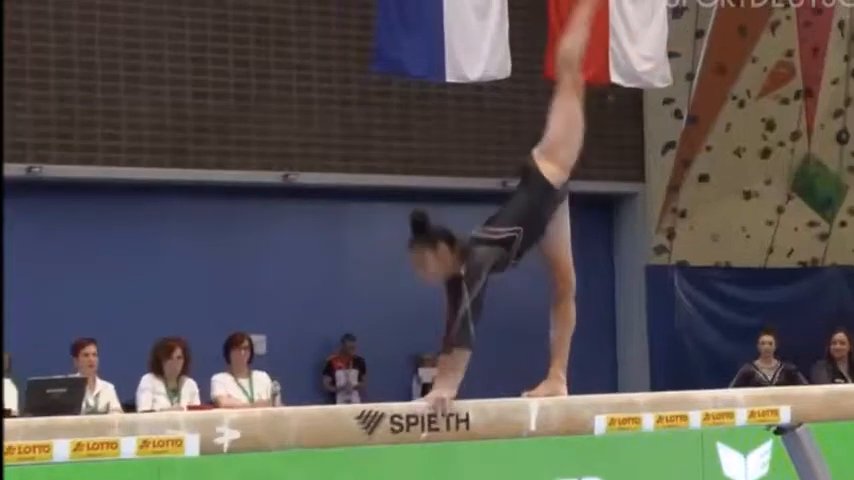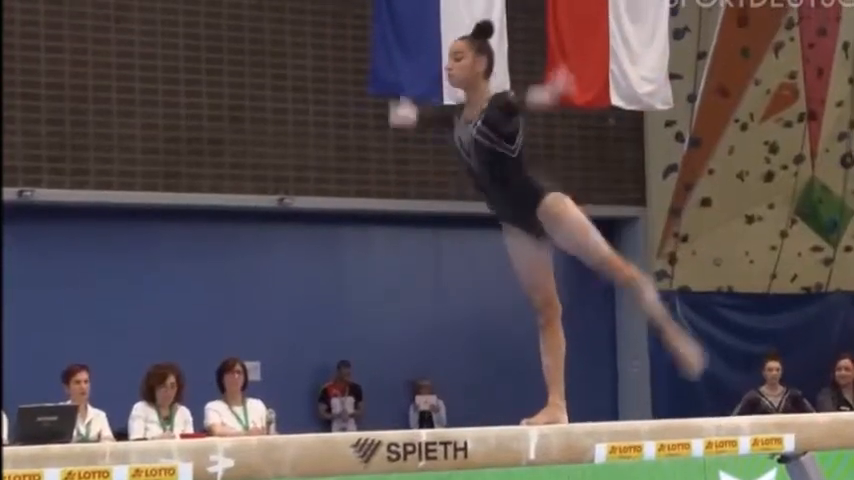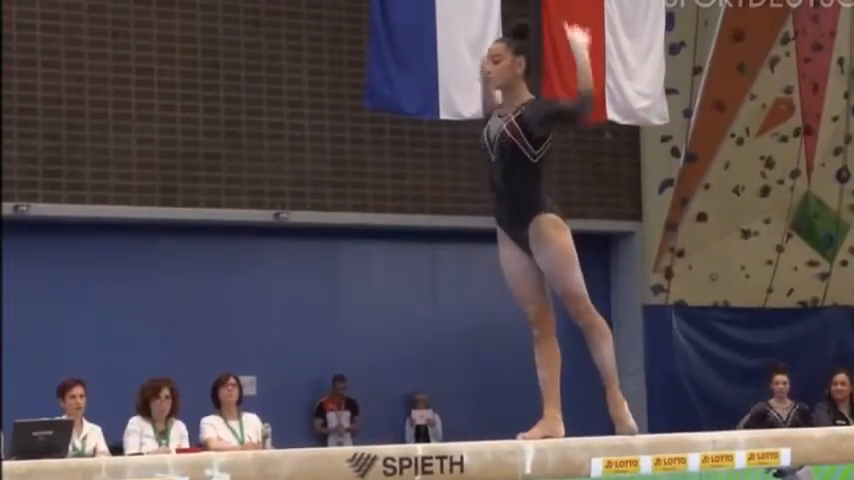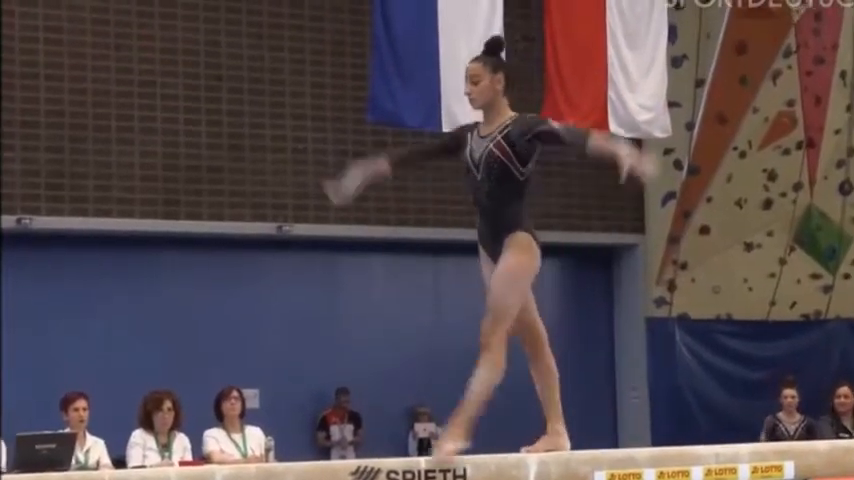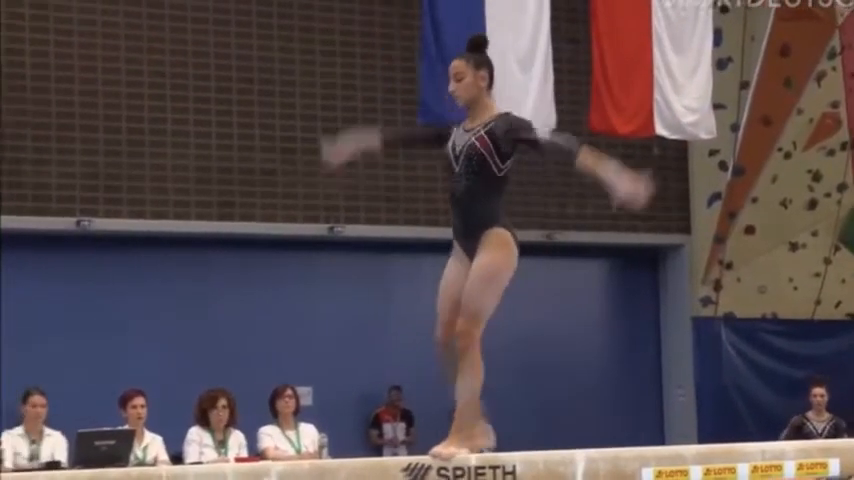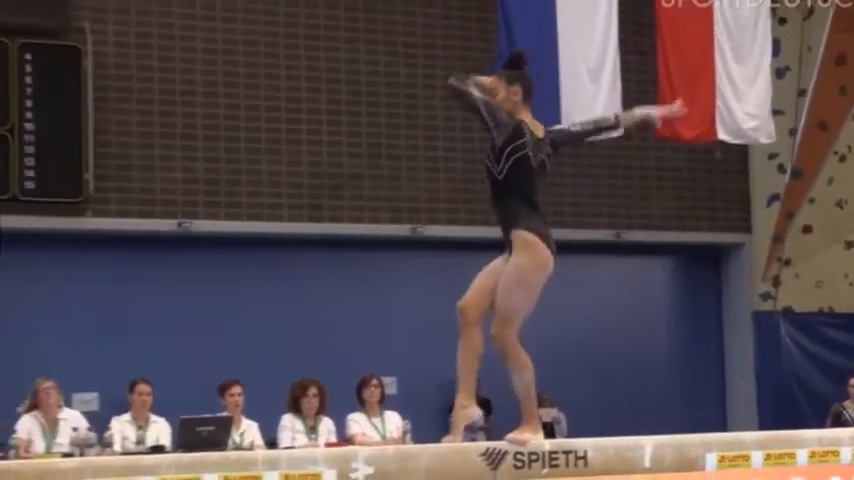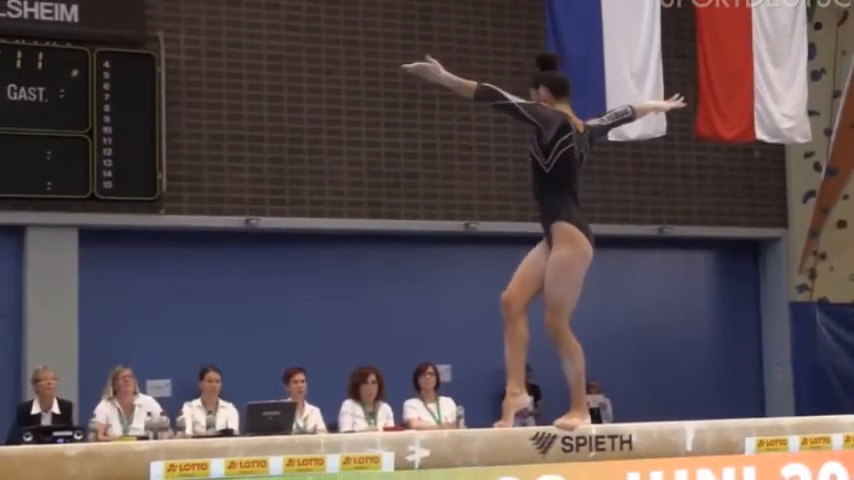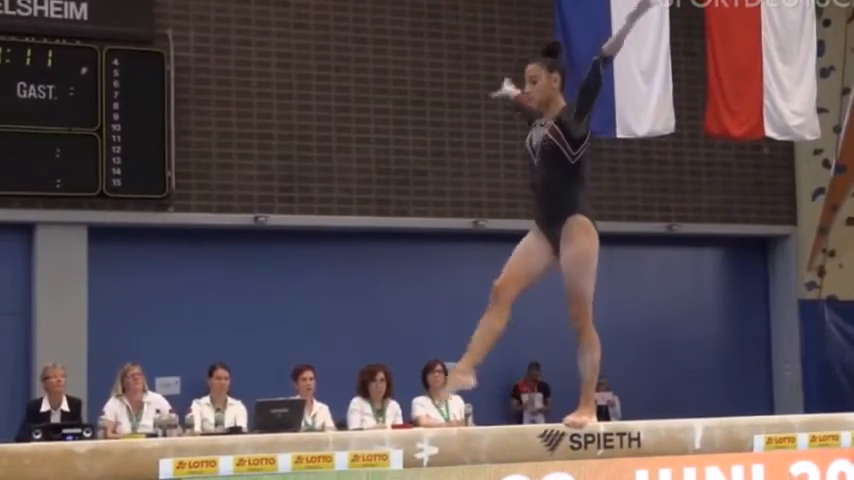
dt=0.5s
person 1, frame 1
left shoulder: (474, 260)
right shoulder: (460, 269)
left elbow: (466, 325)
right elbow: (457, 333)
left wrist: (446, 386)
right wrist: (447, 384)
left hip: (543, 175)
right hip: (541, 197)
right knee: (563, 288)
person 1, frame 2
left shoulder: (500, 106)
right shoulder: (462, 114)
left elbow: (524, 102)
right elbow: (435, 115)
left wrist: (546, 93)
right wrist: (408, 113)
left hip: (543, 204)
right hip: (515, 220)
left knee: (615, 267)
right knee: (545, 309)
left ankle: (673, 333)
right ankle: (556, 405)
person 1, frame 3
left shoulder: (538, 111)
right shoulder: (498, 116)
left elbow: (582, 109)
left wrist: (580, 54)
right wrist: (487, 91)
left hip: (541, 223)
right hip: (509, 230)
left knee: (583, 310)
right knee: (539, 323)
left ankle: (616, 400)
right ankle: (552, 417)
person 1, frame 4
left shoulder: (526, 127)
right shoulder: (469, 135)
left elbow: (573, 136)
right elbow: (417, 152)
left wrist: (620, 150)
right wrist: (364, 171)
left hip: (519, 243)
right hip: (490, 245)
left knee: (491, 336)
right knee: (532, 340)
left ankle: (459, 427)
right ankle: (556, 431)
person 1, frame 5
left shoulder: (507, 126)
right shoulder: (458, 131)
left elbow: (559, 146)
right elbow: (410, 137)
left wrist: (612, 173)
right wrist: (361, 139)
left hip: (495, 241)
right hip: (464, 246)
left knee: (465, 335)
right knee: (448, 337)
left ankle: (461, 436)
right ankle: (475, 427)
person 1, frame 6
left shoulder: (507, 127)
right shoulder: (547, 135)
left elbow: (460, 87)
right elbow: (603, 124)
left wrist: (479, 85)
right wrist: (650, 111)
left hip: (530, 246)
right hip: (519, 246)
left knee: (503, 333)
right knee: (468, 310)
left ankle: (531, 424)
right ankle: (465, 403)
person 1, frame 7
left shoulder: (551, 121)
right shoulder: (581, 129)
left elbow: (505, 100)
right elbow: (622, 113)
left wrist: (444, 77)
right wrist: (660, 106)
left hip: (569, 234)
right hip: (554, 236)
left knee: (556, 322)
right knee: (512, 302)
left ankle: (579, 409)
right ankle: (516, 390)
person 1, frame 8
left shoulder: (574, 116)
right shoulder: (540, 122)
left elbow: (596, 70)
right elbow: (529, 105)
right wrist: (513, 94)
left hip: (575, 227)
right hip: (544, 229)
left knee: (579, 317)
right knee: (502, 291)
left ankle: (586, 406)
right ankle: (466, 369)
